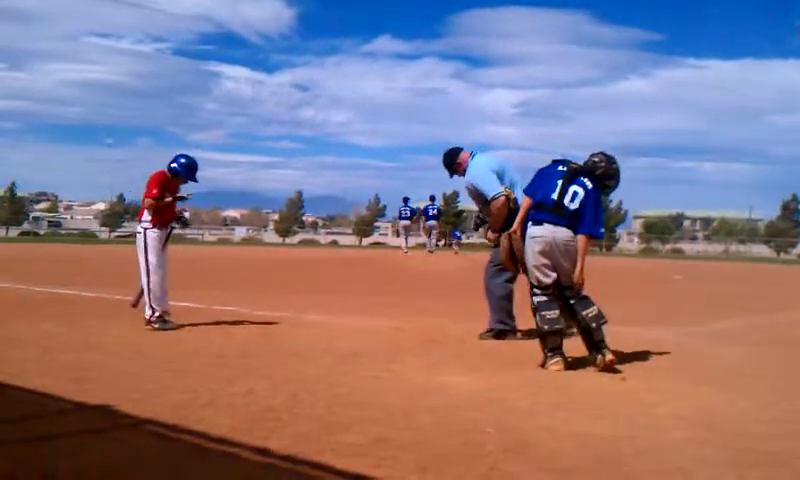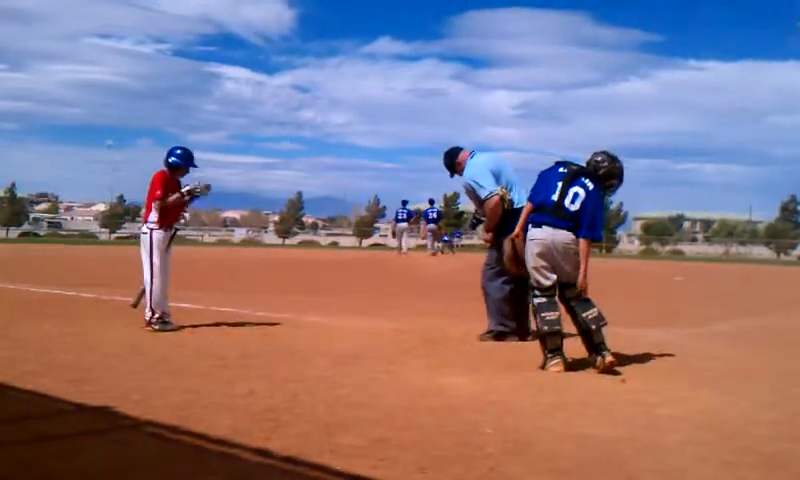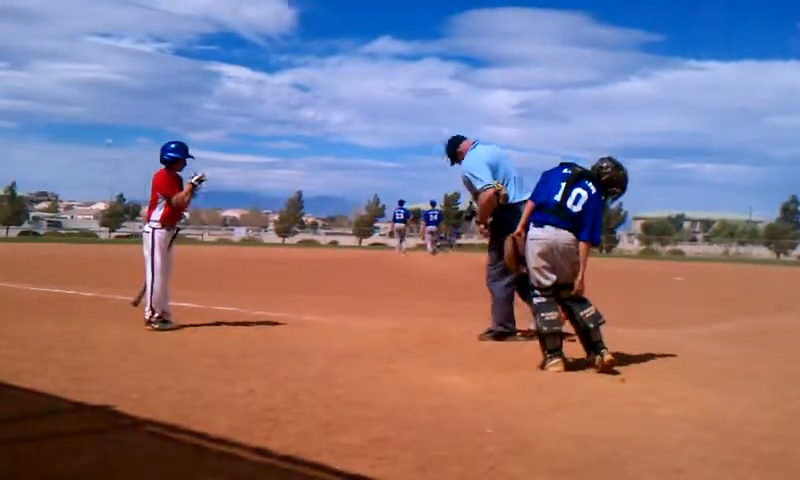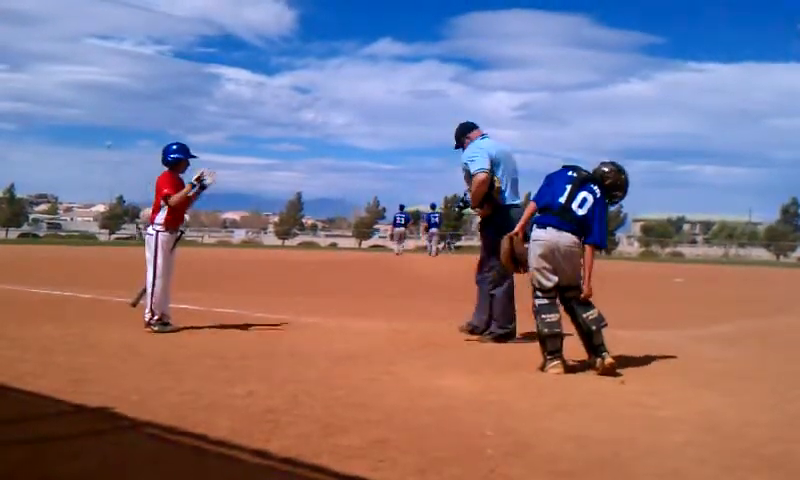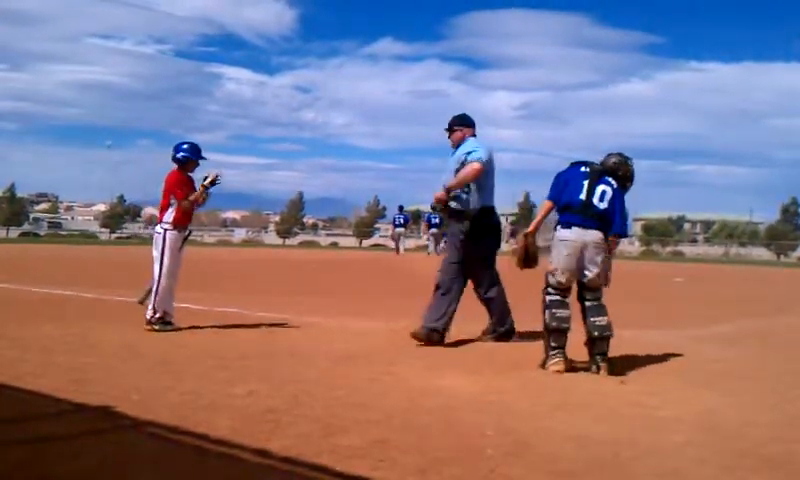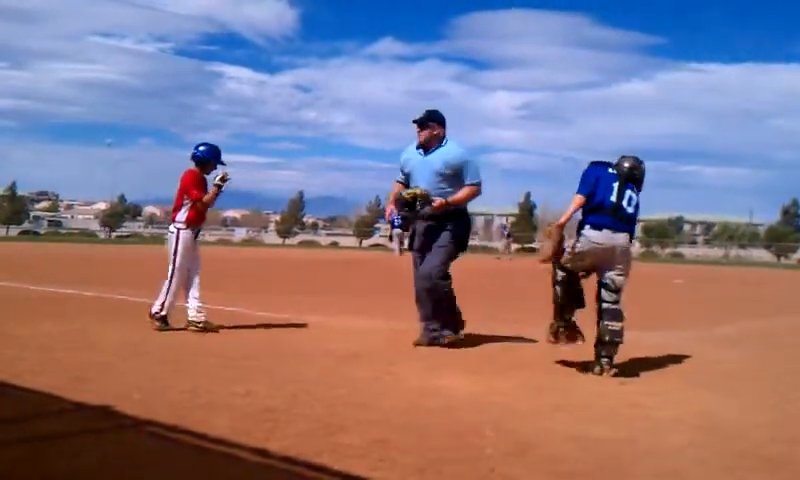
dt=0.4s
person 1, frame 1
left shoulder: (554, 168)
right shoulder: (593, 190)
left elbow: (529, 196)
right elbow: (584, 232)
left wrist: (517, 224)
right wrist: (579, 267)
left hip: (538, 231)
right hip: (566, 236)
left knee: (542, 292)
right knee: (572, 292)
left ankle: (554, 355)
right ankle: (600, 350)
person 1, frame 2
left shoulder: (556, 169)
right shoulder: (594, 192)
left elbow: (531, 200)
right elbow: (585, 236)
left wrist: (519, 228)
right wrist: (582, 272)
left hip: (537, 234)
right hip: (566, 239)
left knee: (543, 293)
right knee: (574, 294)
left ankle: (554, 355)
right ankle: (600, 352)
person 1, frame 3
left shoulder: (559, 171)
right shoulder: (595, 196)
left elbow: (533, 199)
right elbow: (586, 239)
left wrist: (521, 227)
right wrist: (581, 275)
left hip: (538, 233)
right hip: (567, 239)
left knee: (543, 293)
right knee: (570, 294)
left ankle: (553, 356)
right ankle: (598, 351)
person 1, frame 4
left shoulder: (564, 173)
right shoulder: (599, 199)
left elbow: (536, 201)
right elbow: (592, 243)
left wrist: (520, 227)
right wrist: (587, 281)
left hip: (542, 235)
right hip: (570, 241)
left knee: (544, 295)
right knee: (575, 296)
left ankle: (553, 358)
right ankle: (600, 354)
person 1, frame 5
left shoulder: (574, 170)
right shoulder: (615, 190)
left elbow: (552, 200)
right elbow: (616, 234)
left wrist: (534, 226)
right wrist: (607, 267)
left hip: (567, 233)
right hip: (596, 237)
left knee: (556, 292)
right knee: (592, 297)
left ankle: (555, 355)
right ankle: (599, 359)
person 1, frame 6
left shoulder: (598, 169)
right shoulder: (634, 194)
left elbow: (583, 195)
left wrist: (564, 219)
right wrist: (595, 265)
left hip: (594, 234)
right hip: (622, 242)
left knee: (564, 266)
right knee: (610, 299)
left ankle: (563, 325)
right ankle: (605, 360)
person 2, frame 1
left shoulder: (475, 173)
right shoulder: (484, 158)
left elbow: (500, 201)
left wrist: (494, 229)
right wrist: (492, 225)
left hip: (515, 222)
left knee: (496, 274)
left ankle: (502, 328)
person 2, frame 2
left shoulder: (472, 172)
right shoulder: (487, 157)
left elbow: (494, 201)
left wrist: (488, 229)
right wrist: (491, 225)
left hip: (512, 223)
left knee: (493, 276)
right knee: (519, 277)
left ankle: (502, 329)
right ankle: (521, 328)
person 2, frame 3
left shoulder: (470, 162)
right shoulder: (493, 149)
left elbow: (488, 193)
left wrist: (481, 220)
right wrist: (486, 216)
left hip: (508, 216)
right hip: (524, 210)
left knee: (499, 274)
left ankle: (502, 329)
person 2, frame 4
left shoulder: (474, 151)
right shoulder: (502, 148)
left elbow: (481, 177)
left wrist: (475, 203)
left hip: (497, 218)
right hip: (510, 214)
left knee: (496, 275)
right knee: (487, 271)
left ankle: (503, 331)
right ankle: (480, 323)
person 2, frame 5
left shoulder: (473, 148)
right shoulder: (461, 152)
left elbow: (475, 169)
left wrist: (445, 190)
right wrist: (445, 198)
left hip: (477, 224)
right hip: (461, 224)
left knee: (485, 278)
right knee: (448, 277)
left ankle: (503, 329)
right ankle: (434, 329)
person 2, frame 6
left shoulder: (457, 154)
right shoulder: (410, 154)
left elbow: (475, 187)
right elbow: (401, 181)
left wrist: (447, 202)
right wrist: (392, 202)
left hip: (449, 224)
right hip: (421, 224)
left knee: (431, 273)
right knee: (422, 278)
left ankle: (452, 324)
right ankle: (432, 331)
person 3, frame 1
left shoulder: (173, 184)
right shoulder: (158, 178)
right elbow: (148, 204)
left wrist: (177, 215)
right wrist: (171, 199)
left hip: (162, 231)
right hip: (149, 231)
left knee: (160, 275)
right knee: (152, 274)
left ankle: (161, 314)
right ankle: (153, 316)
person 3, frame 2
left shoulder: (174, 181)
right shoulder: (161, 178)
left elbow: (177, 208)
right elbow: (160, 205)
left wrist: (190, 196)
right wrist: (180, 193)
left hip: (166, 232)
right hip: (154, 231)
left knee: (162, 275)
right knee: (154, 274)
left ankle: (161, 315)
right ankle: (152, 317)
person 3, frame 3
left shoulder: (176, 178)
right shoulder: (162, 176)
left elbow: (182, 205)
right elbow: (176, 201)
left wrist: (193, 187)
right wrist: (192, 184)
left hip: (168, 230)
right hip: (157, 230)
left knee: (163, 274)
right knee: (156, 273)
left ankle: (161, 314)
right ankle: (153, 316)
person 3, frame 4
left shoulder: (177, 180)
right shoulder: (166, 179)
left elbow: (184, 206)
right elbow: (173, 202)
left wrist: (198, 187)
right wrist: (191, 185)
left hip: (170, 233)
right hip: (159, 233)
left knee: (165, 277)
right knee: (157, 276)
left ankle: (161, 317)
right ankle: (152, 319)
person 3, frame 5
left shoulder: (188, 179)
right shoulder: (175, 177)
left elbow: (199, 203)
right elbow: (187, 205)
left wrist: (207, 185)
right wrist: (204, 186)
left hip: (180, 232)
right hip: (168, 232)
left knee: (172, 276)
right knee: (163, 275)
left ankle: (164, 317)
right ankle: (153, 317)
person 3, frame 6
left shoulder: (200, 179)
right shoulder: (191, 177)
left elbow: (205, 206)
right elbow: (201, 205)
left wrist: (218, 189)
right wrist: (216, 186)
left hip: (192, 232)
right hip: (182, 231)
left knee: (193, 276)
right knee: (176, 276)
left ankle: (196, 317)
right ankle: (158, 313)
